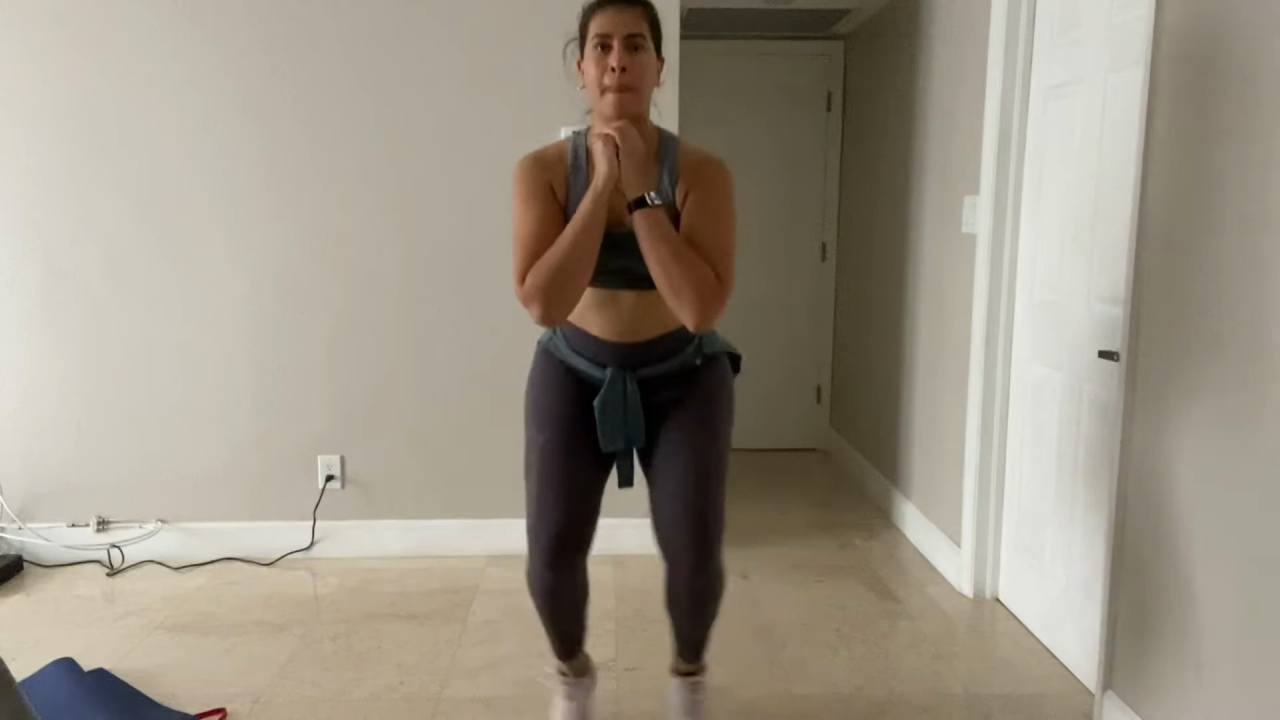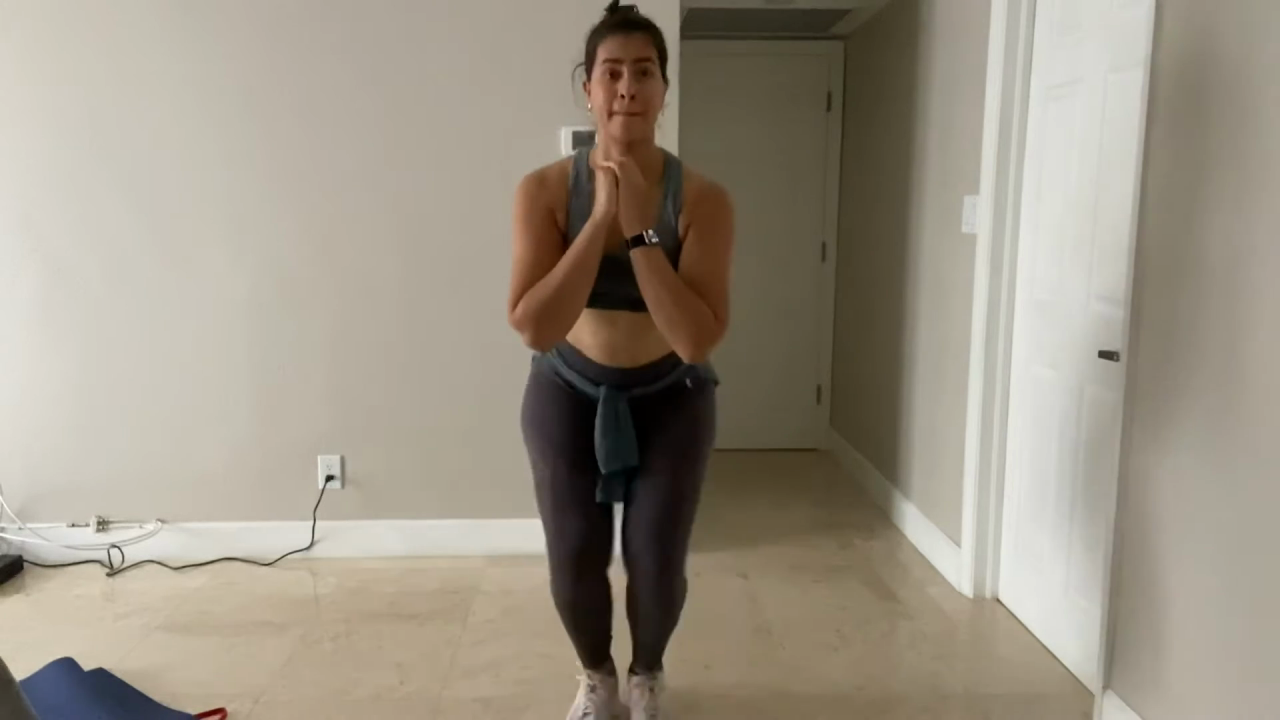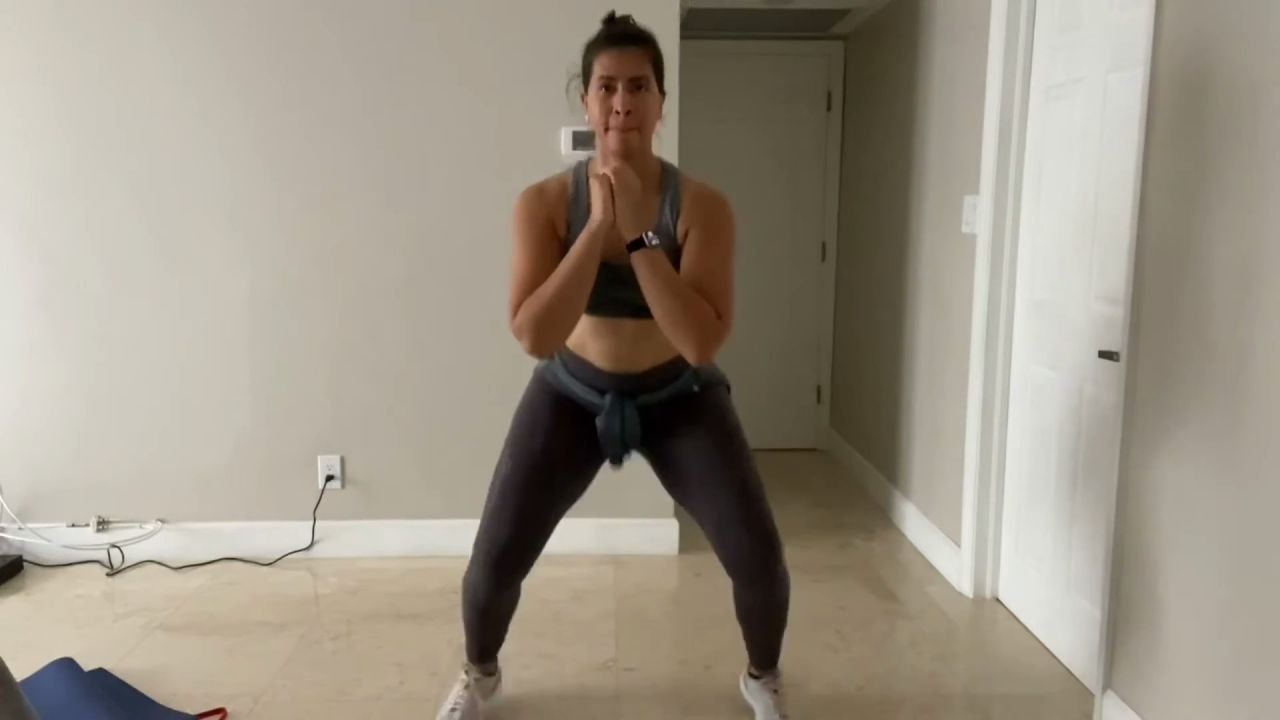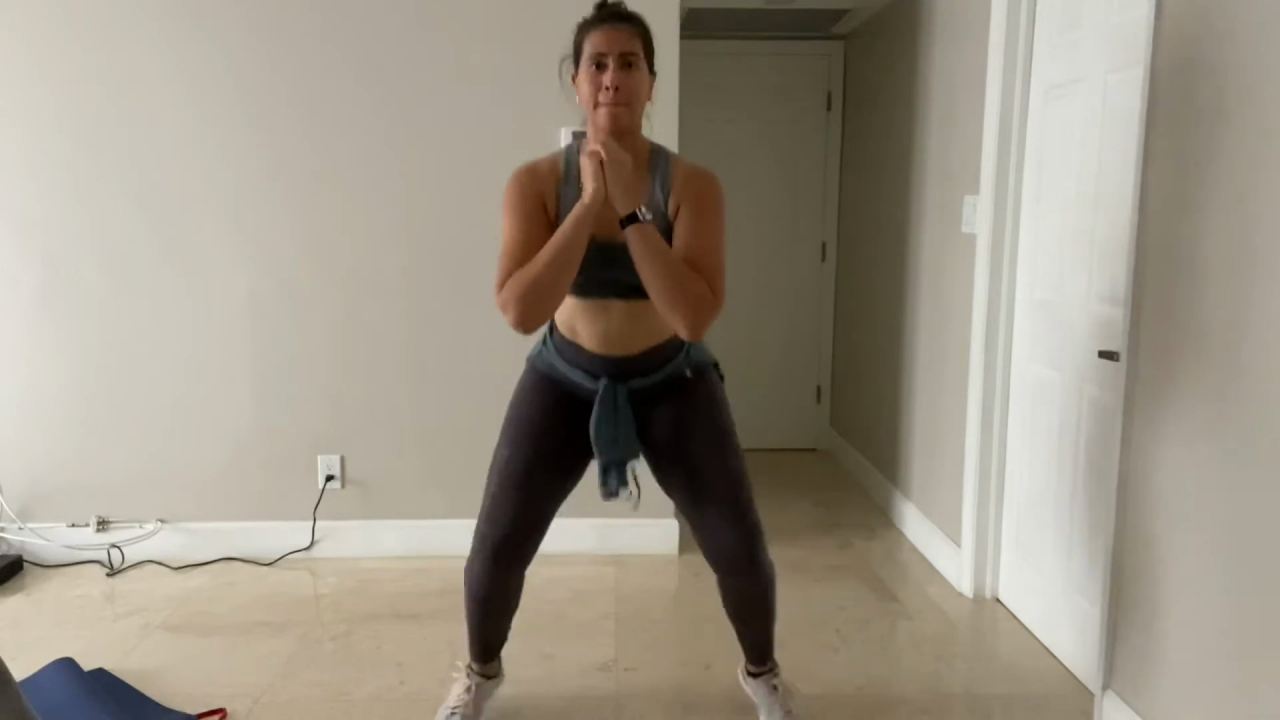
dt=1s
person 1, frame 1
left shoulder: (700, 172)
right shoulder: (541, 170)
left elbow: (703, 308)
right elbow: (543, 306)
left wrist: (641, 197)
right wrist: (602, 188)
left hip: (681, 375)
right hip: (575, 374)
left knee: (691, 547)
right knee: (555, 546)
person 1, frame 2
left shoulder: (702, 199)
right shoulder: (544, 189)
left elbow: (699, 339)
right elbow: (533, 328)
left wrist: (639, 229)
right wrist: (600, 220)
left hip: (669, 393)
right hip: (570, 388)
left knee: (656, 559)
right knee: (576, 553)
person 1, frame 3
left shoulder: (702, 204)
right shoulder: (545, 202)
left elbow: (703, 342)
right elbow: (534, 338)
left wrist: (639, 234)
right wrist: (598, 228)
left hip: (678, 399)
right hip: (572, 395)
left knee: (757, 556)
right knee: (496, 559)
person 1, frame 4
left shoulder: (691, 183)
right shoulder: (536, 182)
left elbow: (696, 318)
right elbow: (520, 312)
left wrist: (631, 212)
right wrist: (590, 204)
left hip: (669, 384)
right hip: (564, 383)
left knee: (739, 548)
right knee: (499, 548)
